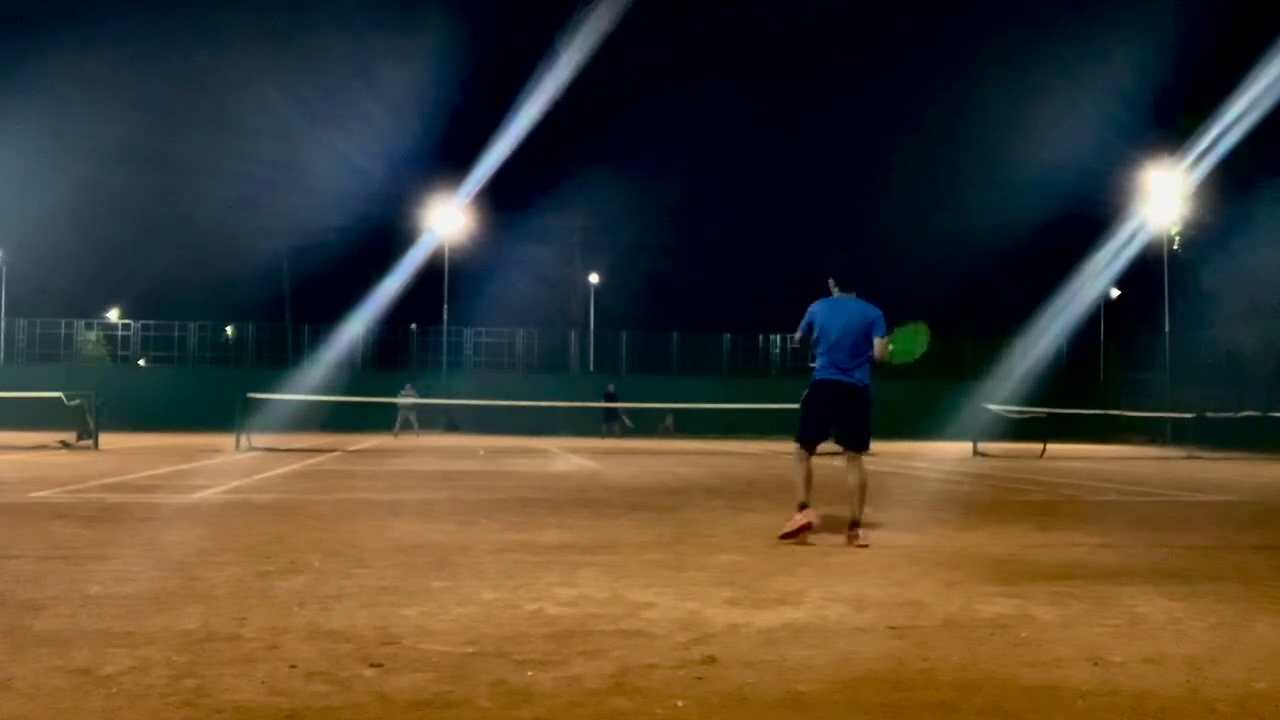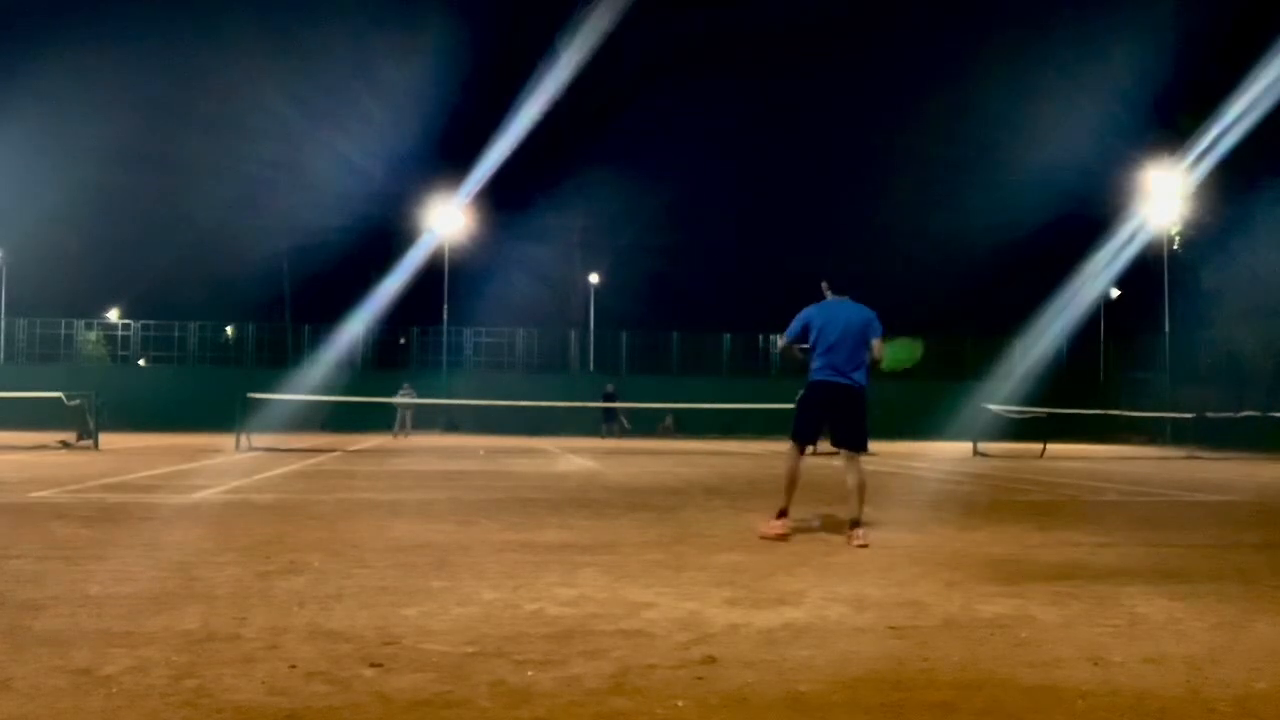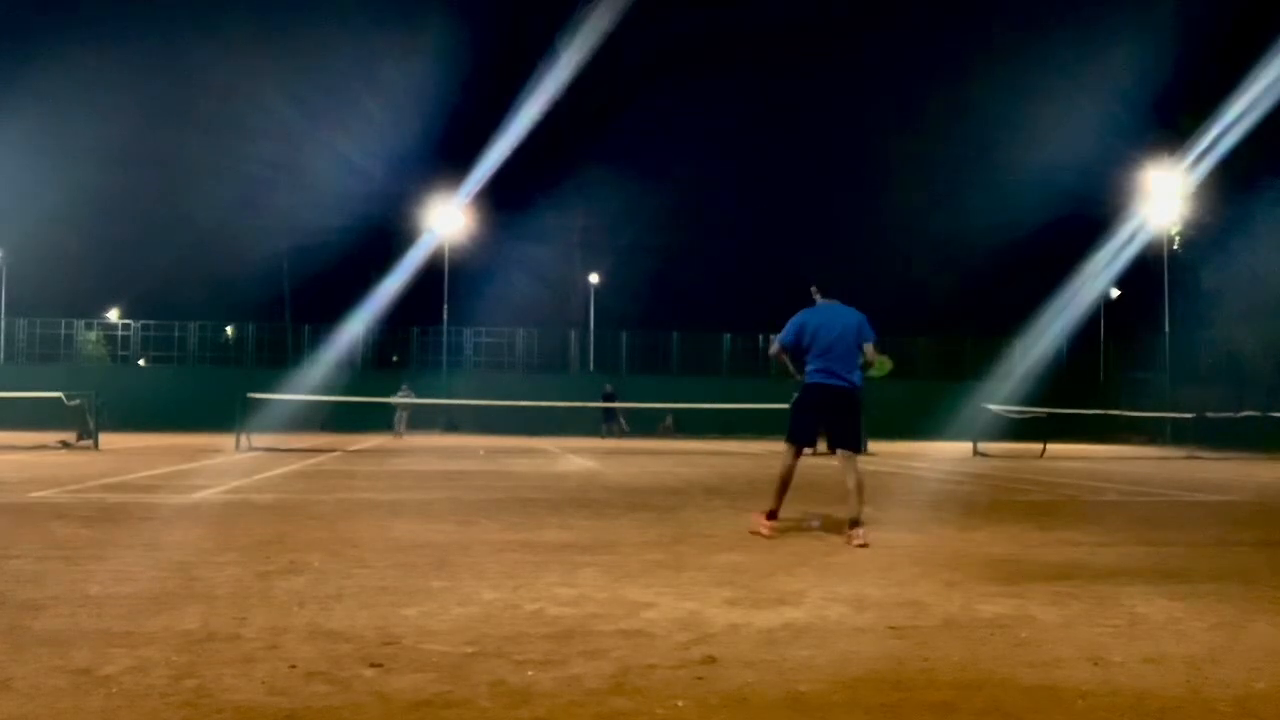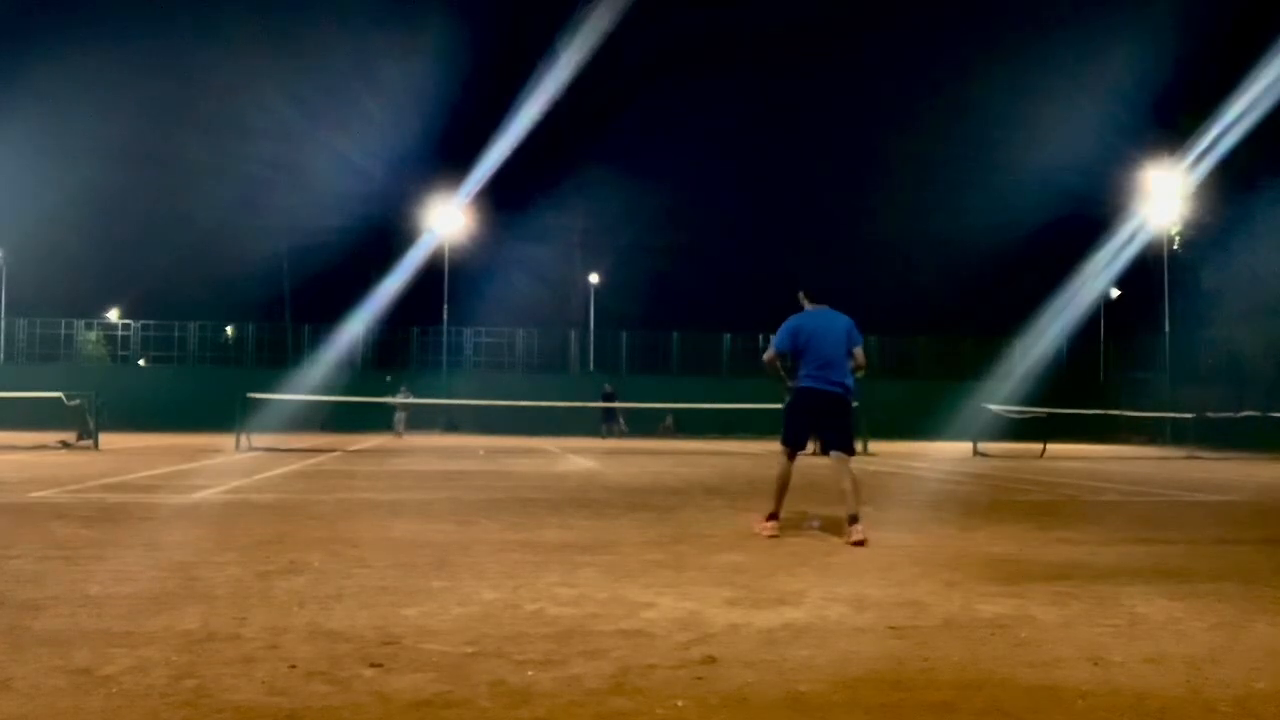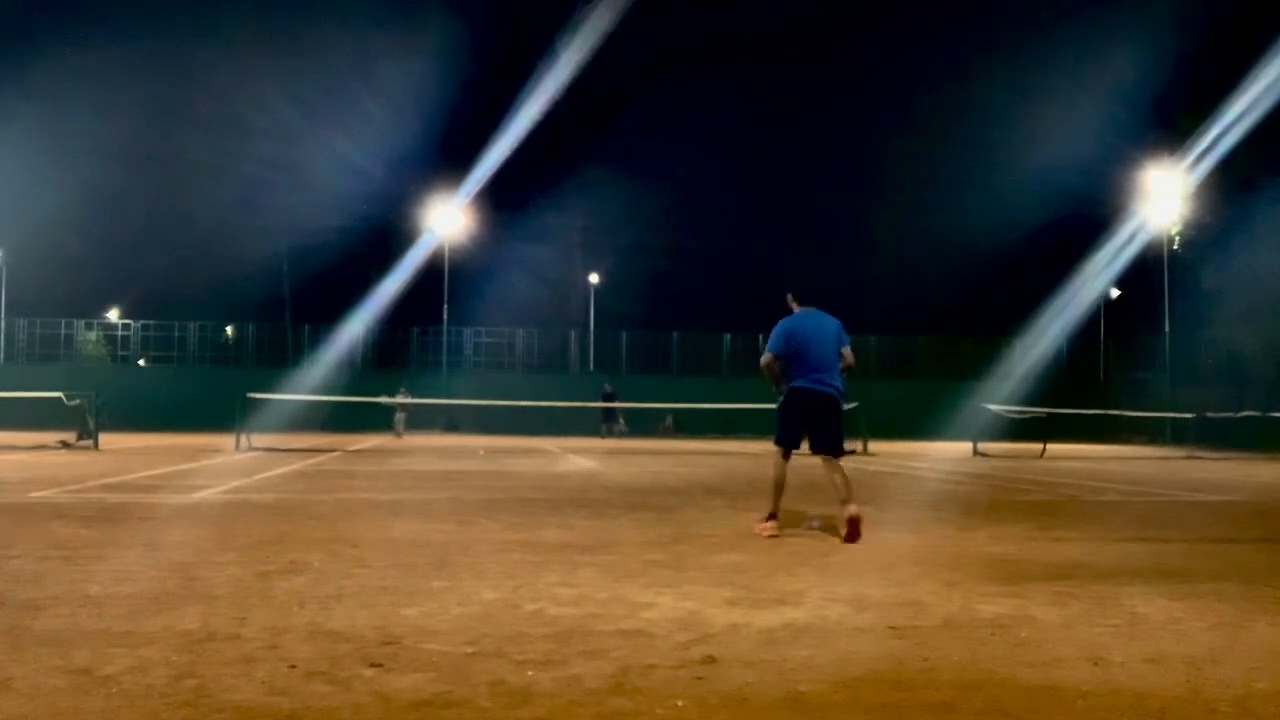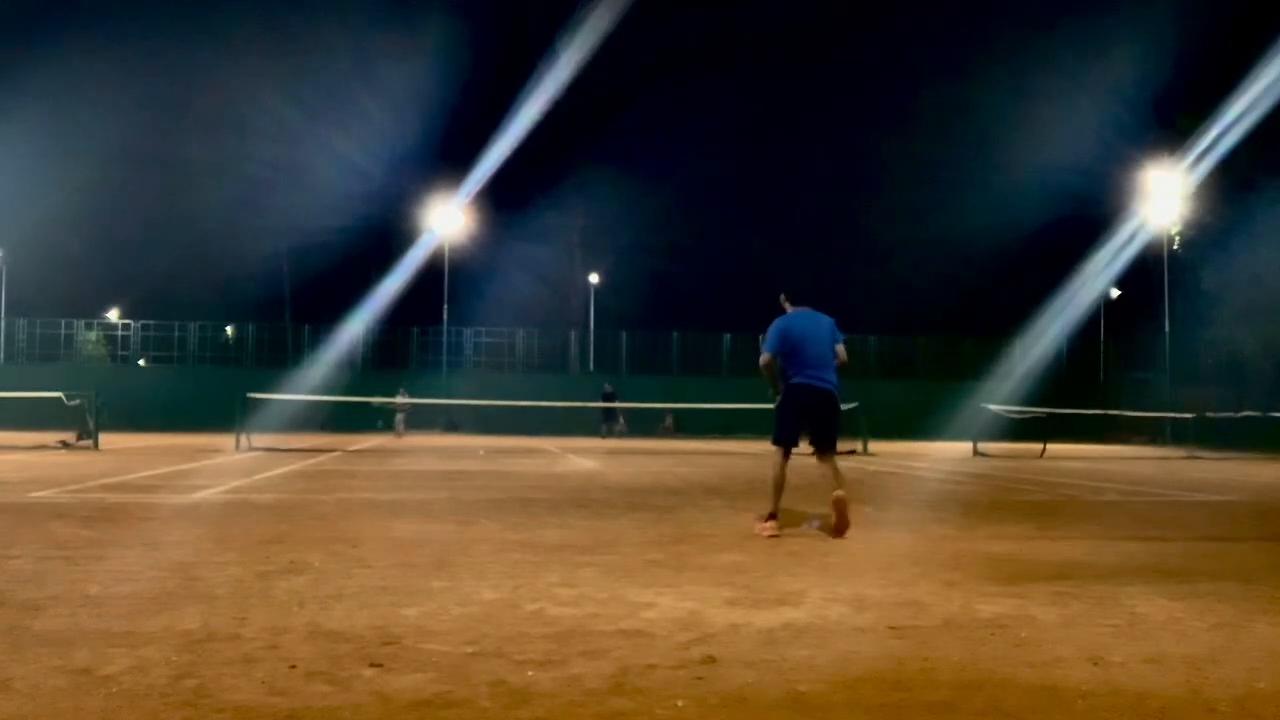
dt=0.1s
person 1, frame 1
left shoulder: (818, 308)
right shoulder: (873, 314)
left elbow: (799, 337)
right elbow: (880, 353)
left hip: (823, 386)
right hip: (857, 390)
left knee: (803, 453)
right knee: (854, 459)
left ankle: (804, 510)
right ankle: (856, 528)
person 1, frame 2
left shoulder: (811, 313)
right shoulder: (867, 315)
left elbow: (783, 345)
right elbow: (877, 354)
left hip: (818, 387)
right hip: (852, 392)
left knee: (795, 451)
right knee: (852, 459)
left ankle: (782, 519)
right ankle: (855, 528)
person 1, frame 3
left shoulder: (804, 317)
right shoulder: (857, 318)
left elbow: (775, 351)
right elbow: (870, 357)
left wrist: (792, 369)
left hip: (814, 390)
right hip: (847, 394)
left knee: (792, 453)
right knee: (849, 461)
left ankle: (771, 519)
right ankle: (856, 528)
person 1, frame 4
left shoulder: (795, 322)
right shoulder: (846, 322)
left elbow: (769, 357)
right elbow: (860, 362)
left wrist: (786, 380)
left hip: (806, 394)
right hip: (838, 397)
left knee: (787, 456)
right knee: (842, 463)
left ankle: (772, 520)
right ankle: (854, 524)
person 1, frame 5
left shoulder: (786, 325)
right shoulder: (834, 323)
left elbow: (767, 362)
right elbow: (849, 360)
left wrist: (779, 386)
left hip: (799, 393)
right hip: (830, 397)
left knee: (782, 455)
right knee: (831, 463)
left ankle: (772, 519)
right ankle: (850, 508)
person 1, frame 6
left shoulder: (781, 324)
right shoulder: (827, 322)
left elbow: (765, 361)
right elbow: (842, 358)
left wrist: (776, 387)
left hip: (796, 391)
right hip: (827, 394)
left knee: (781, 454)
right knee: (825, 455)
left ankle: (772, 520)
right ankle: (838, 493)
